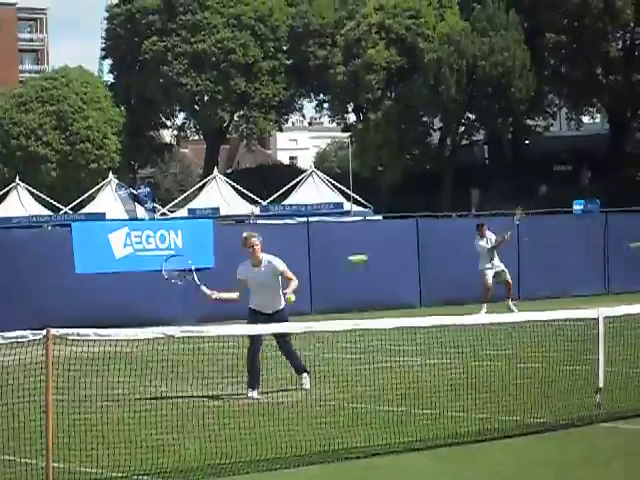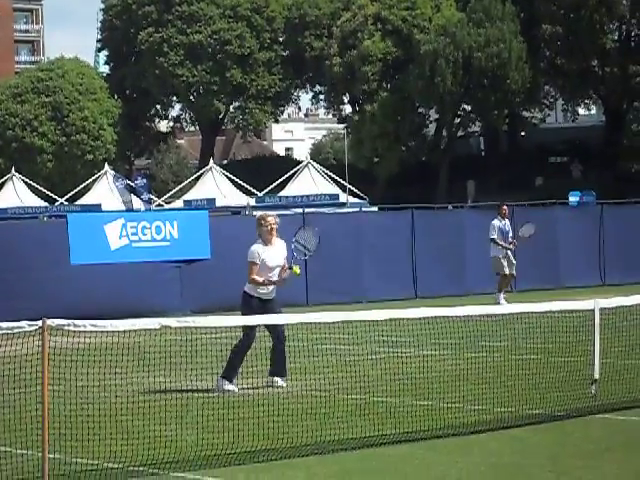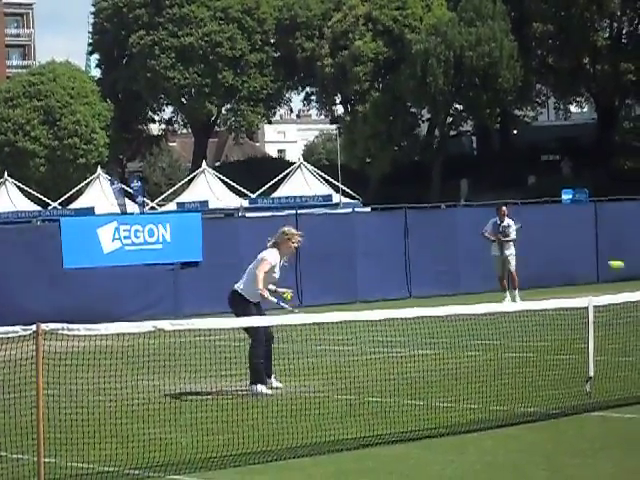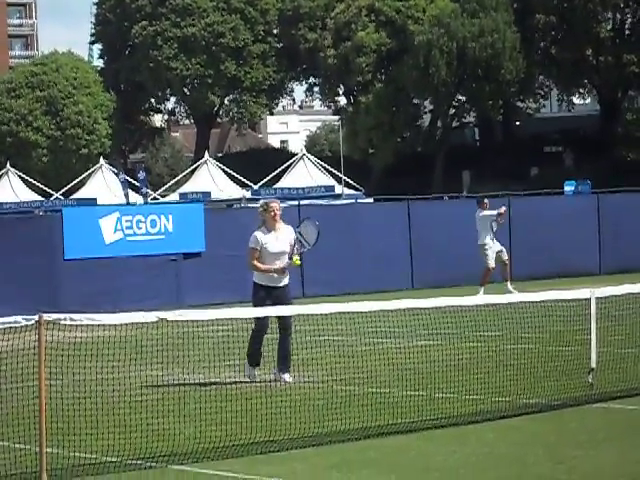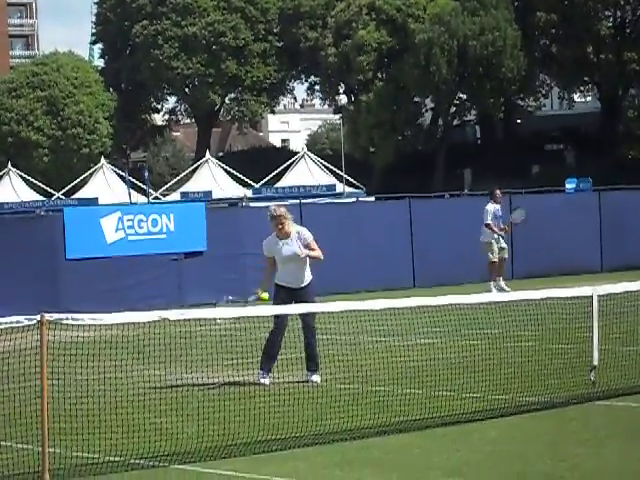
dt=1s
person 1, frame 1
left shoulder: (273, 262)
right shoulder: (242, 268)
left elbow: (293, 280)
left wrist: (289, 290)
right wrist: (219, 295)
left hip: (277, 311)
right hip: (256, 312)
left knee: (286, 347)
right knee: (254, 347)
left ankle: (302, 373)
right ankle: (252, 387)
person 1, frame 2
left shoulder: (281, 244)
right shoulder: (256, 249)
left elbow: (283, 269)
right elbow: (251, 278)
left wrist: (289, 270)
right wrist: (272, 282)
left hip: (270, 299)
right hip: (252, 298)
left knee: (280, 337)
right knee: (248, 338)
left ankle: (275, 376)
right ankle: (225, 379)
person 1, frame 3
left shoulder: (280, 258)
right shoulder: (271, 255)
right elbow: (259, 272)
left wrist: (279, 290)
right wrist: (261, 289)
left hip: (252, 301)
right hip: (241, 298)
left knee: (268, 336)
right knee: (258, 338)
left ankle: (267, 377)
right ankle: (256, 384)
person 1, frame 4
left shoulder: (288, 231)
right shoulder: (258, 236)
left elbow: (292, 255)
right elbow: (252, 264)
right wrist: (273, 269)
left hip: (282, 287)
right hip: (262, 287)
left knee: (286, 328)
right knee: (261, 327)
left ankle: (283, 371)
right ankle: (252, 365)
person 1, frame 5
left shoulder: (301, 232)
right shoulder: (269, 243)
left elbow: (320, 256)
right elbow: (271, 268)
left wrist: (307, 253)
right wrist: (264, 286)
left hip: (305, 286)
right hip: (284, 288)
left knee: (309, 327)
right knee: (279, 328)
left ankle: (312, 371)
right ankle: (264, 371)
